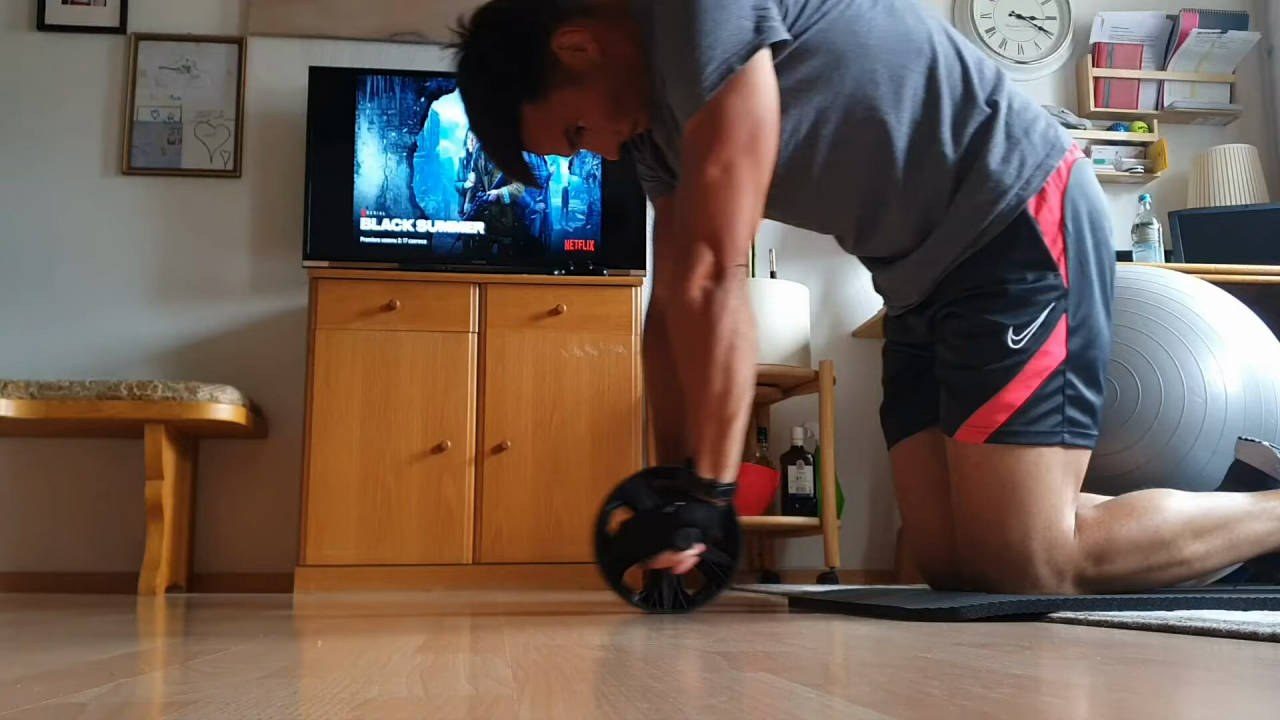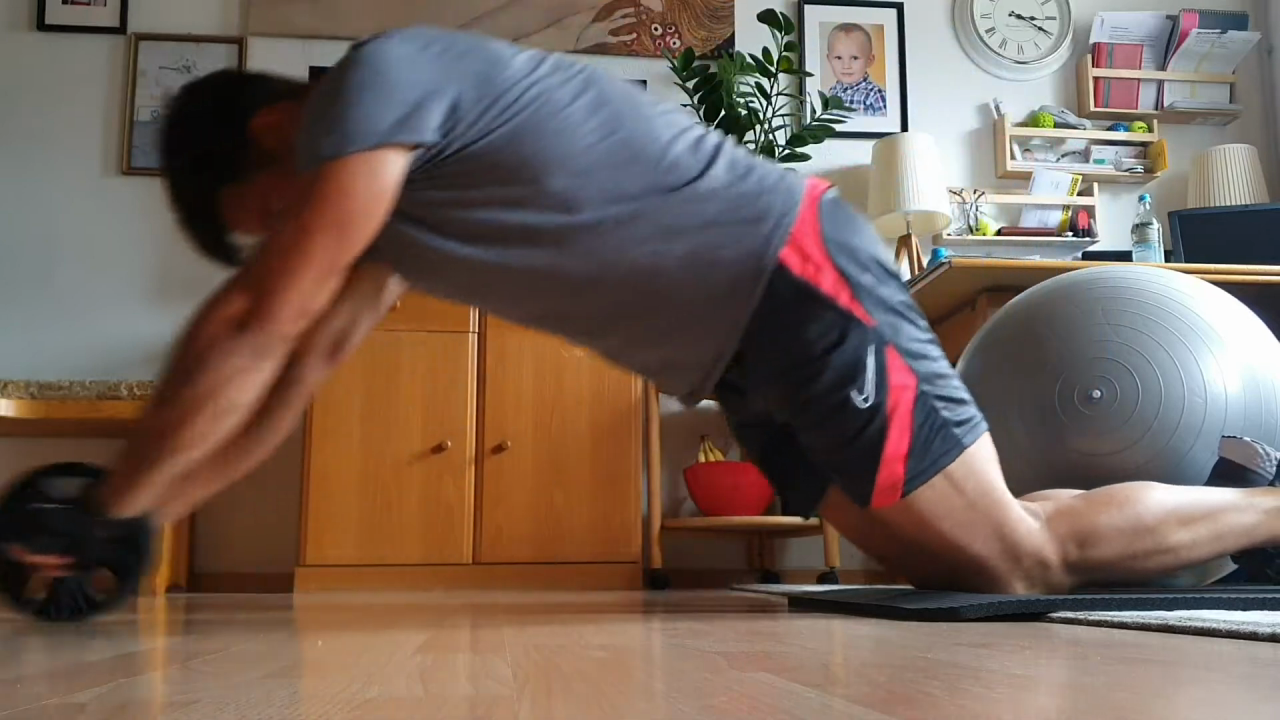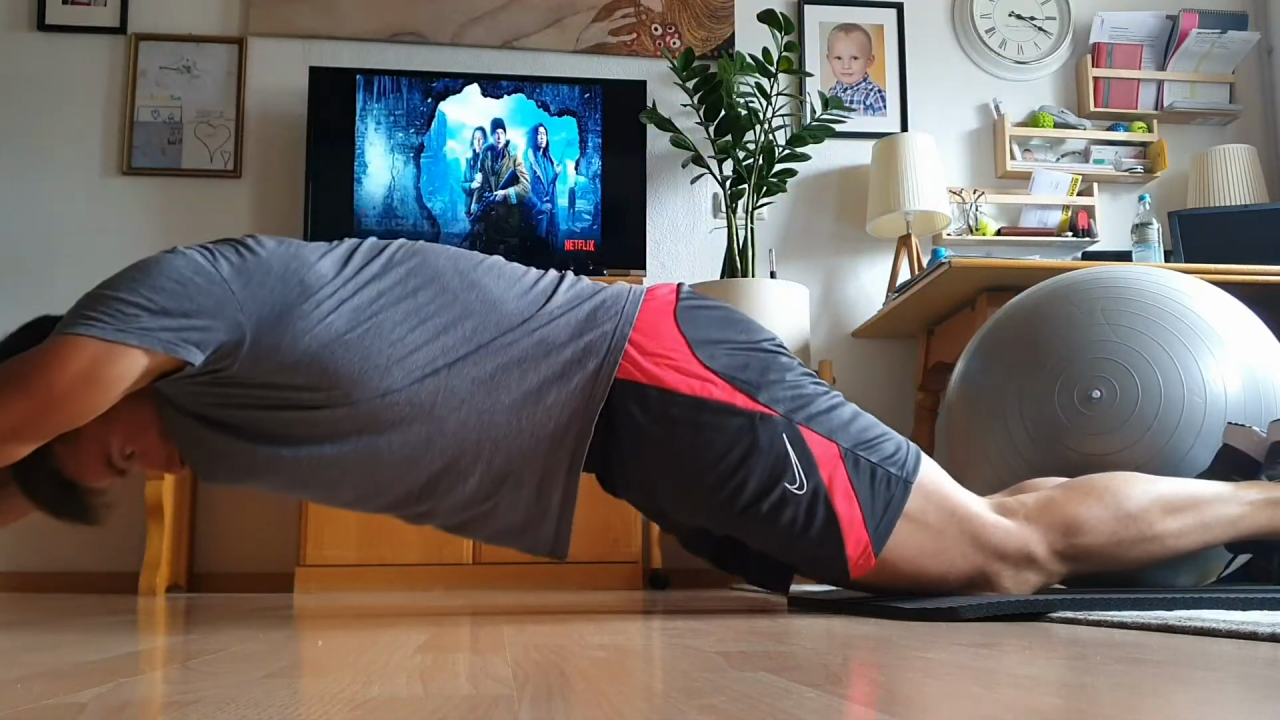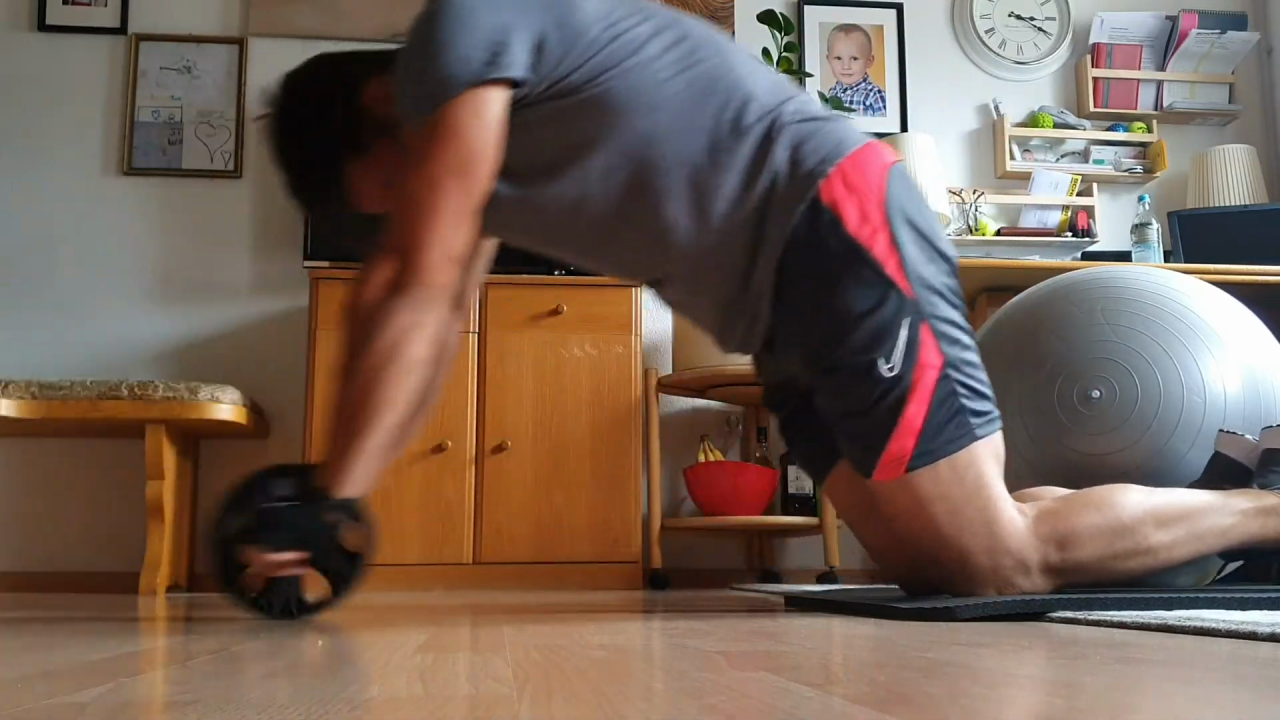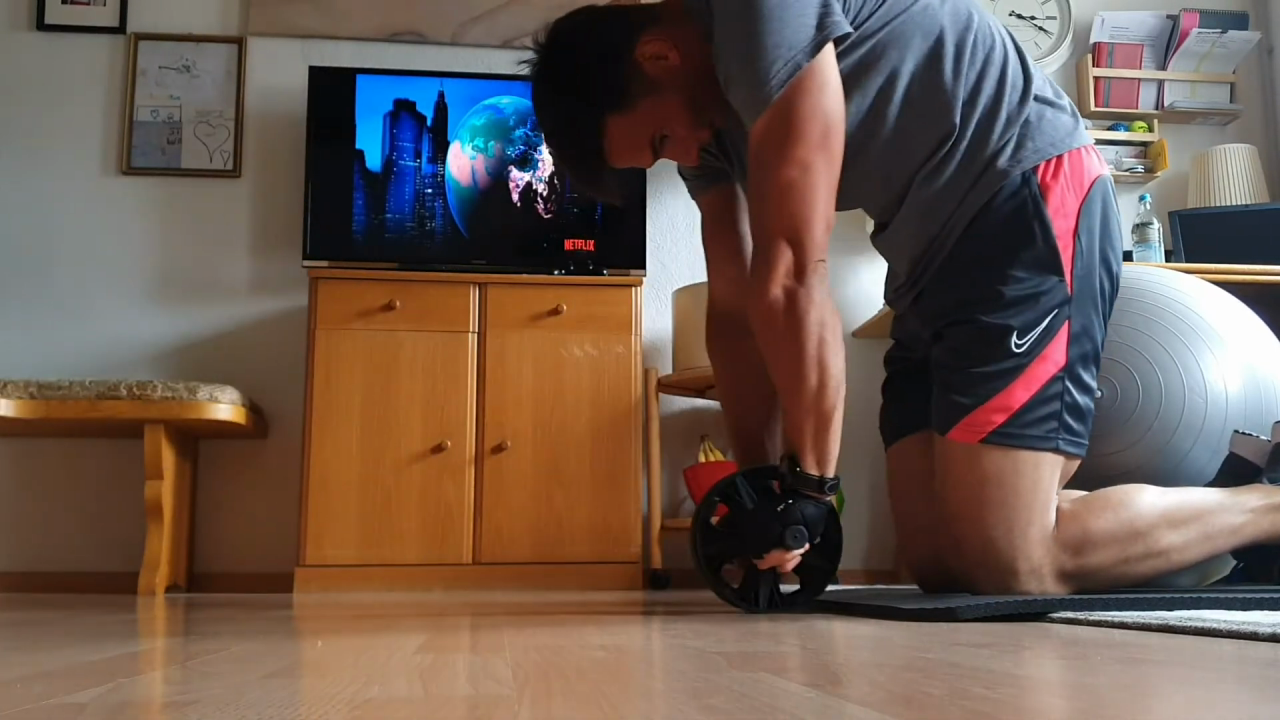
dt=1s
person 1, frame 1
right shoulder: (660, 119)
left elbow: (714, 272)
right elbow: (674, 304)
left hip: (1022, 223)
right hip: (929, 274)
left knee: (1026, 567)
right knee: (949, 563)
person 1, frame 2
left shoulder: (383, 81)
right shoulder: (376, 193)
left elbow: (249, 321)
right elbow: (292, 372)
left wrist: (111, 510)
right wrist: (135, 509)
left hip: (801, 277)
right hip: (752, 329)
left knee: (1015, 556)
right knee: (946, 562)
person 1, frame 3
left shoulder: (176, 294)
right shoulder: (201, 380)
left hip: (660, 378)
right hip: (649, 414)
left knee: (1011, 551)
right knee: (992, 544)
person 1, frame 4
right shoulder: (472, 131)
left elbow: (405, 290)
right elbow: (427, 318)
left wrist: (335, 501)
right wrist: (339, 501)
left hip: (844, 224)
right hip: (786, 288)
left knee: (999, 562)
right knee: (930, 561)
person 1, frame 5
right shoulder: (708, 111)
left elbow: (791, 275)
right elbow: (734, 305)
left wrist: (809, 489)
left knee: (1006, 566)
right knee: (937, 562)
